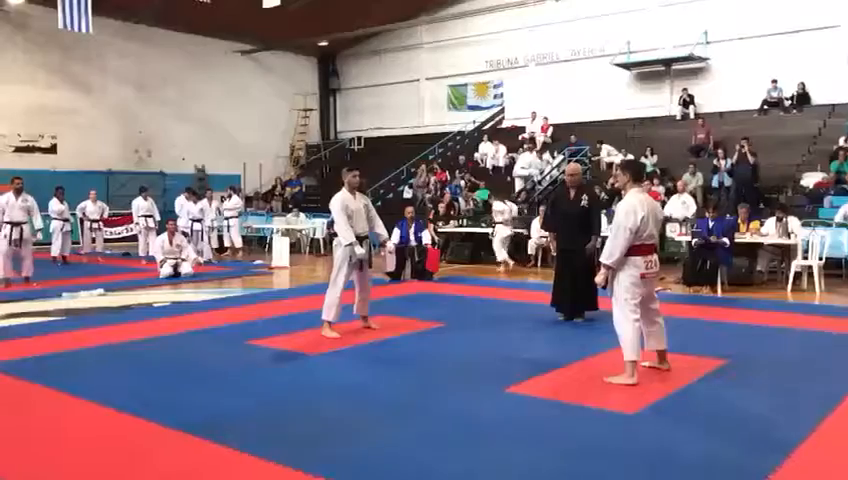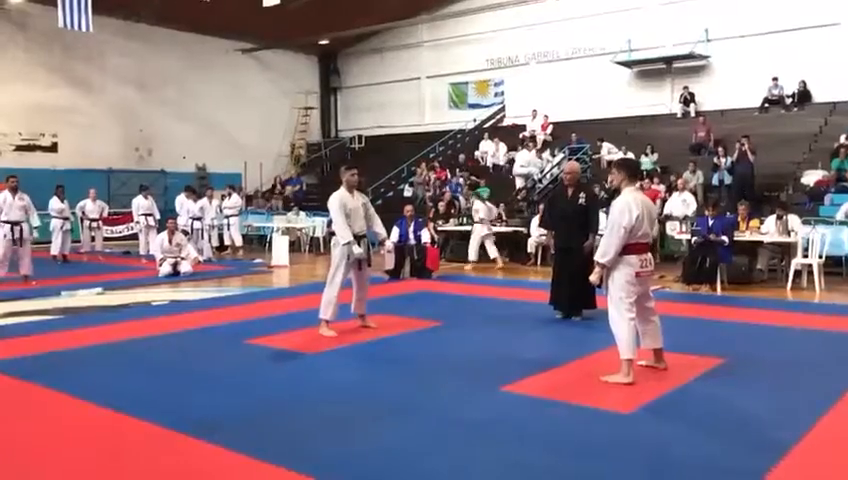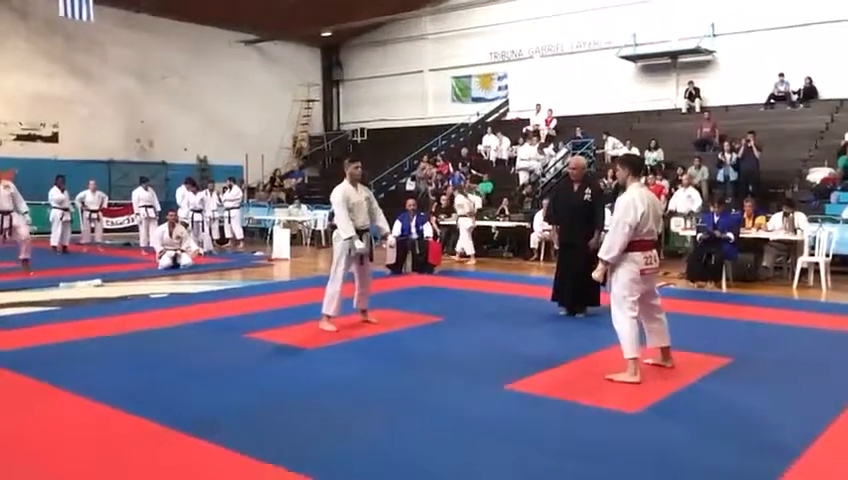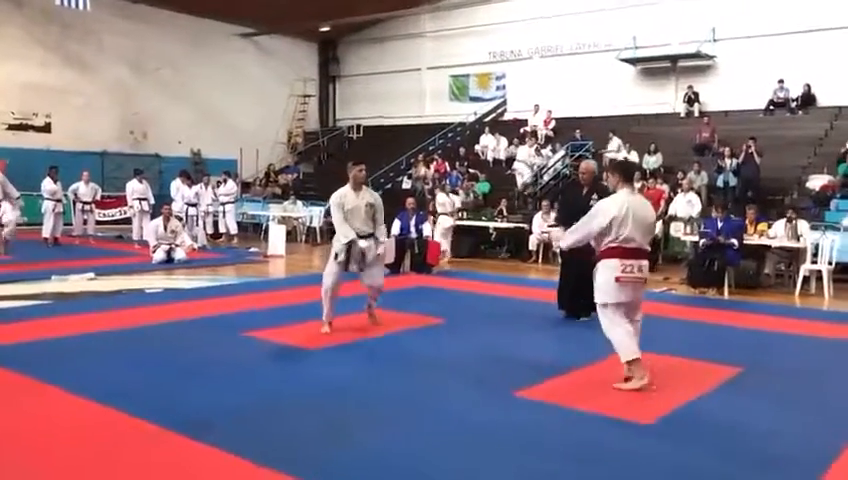
dt=0.4s
person 1, frame 1
left shoulder: (628, 204)
right shoulder: (651, 203)
left elbow: (618, 240)
right elbow: (653, 234)
left wrist: (604, 269)
left hip: (630, 265)
right hip: (649, 262)
left knee: (627, 315)
right knee: (650, 311)
left ankle: (630, 373)
right ankle: (662, 359)
person 1, frame 2
left shoulder: (622, 202)
right shoulder: (647, 201)
left elbow: (613, 238)
right elbow: (649, 233)
left wrist: (599, 267)
left hip: (625, 263)
right hip: (643, 260)
left knee: (622, 314)
right knee: (646, 310)
left ankle: (626, 372)
right ankle: (658, 358)
person 1, frame 3
left shoulder: (628, 199)
right shoulder: (652, 197)
left elbow: (618, 235)
left wrist: (602, 264)
left hip: (629, 260)
right hip: (648, 257)
left knee: (624, 312)
right knee: (652, 308)
left ankle: (632, 371)
right ankle: (666, 356)
person 1, frame 4
left shoulder: (609, 204)
right shoulder: (647, 206)
left elbow: (584, 229)
right elbow: (647, 236)
left wrist: (562, 241)
left hip: (614, 266)
right hip: (639, 265)
left knee: (613, 320)
right knee: (631, 318)
left ankle: (639, 374)
right ankle: (633, 368)
person 2, frame 1
left shoulder: (363, 199)
right shoulder: (338, 200)
left elbow: (374, 220)
right elbow: (342, 225)
left wrist: (386, 239)
right wrist: (355, 245)
left hip: (364, 244)
right hip: (347, 246)
left knee: (364, 284)
right knee: (337, 284)
left ankle: (364, 318)
right ankle: (327, 325)
person 2, frame 2
left shoulder: (362, 198)
right shoulder: (336, 198)
left elbow: (373, 219)
right elbow: (340, 224)
left wrist: (384, 239)
right wrist: (352, 245)
left hip: (362, 243)
right hip: (344, 245)
left knee: (362, 282)
right knee: (335, 282)
left ankle: (362, 317)
right ankle: (324, 323)
person 2, frame 3
left shoulder: (366, 191)
right shoulder: (340, 192)
left elbow: (376, 213)
right elbow: (342, 219)
left wrist: (386, 234)
right wrist: (354, 239)
left hip: (364, 237)
right hip: (346, 238)
left knee: (364, 277)
right knee: (337, 277)
left ankle: (363, 312)
right ankle: (325, 318)
person 2, frame 4
left shoulder: (373, 197)
right shoulder: (338, 196)
left elbow: (379, 222)
right elbow: (340, 224)
left wrist: (381, 243)
right wrist: (357, 241)
left hip: (368, 243)
right hip: (344, 244)
left knee: (376, 283)
right knee: (330, 283)
left ankle: (370, 308)
right ankle: (327, 320)
person 3, frame 1
left shoulder: (590, 194)
right shoulder: (558, 194)
left elbow: (596, 220)
right elbow: (550, 217)
left wrist: (593, 241)
right wrist: (552, 239)
left hip: (583, 244)
right hip: (563, 243)
left knee: (582, 277)
right knee: (563, 277)
left ankle: (579, 310)
right ankle: (564, 309)
person 3, frame 2
left shoulder: (587, 193)
right shoulder: (557, 193)
left elbow: (593, 218)
right elbow: (548, 215)
left wrist: (591, 240)
right wrist: (550, 237)
left hip: (580, 242)
right hip: (561, 241)
left knee: (579, 275)
right knee: (560, 274)
left ankle: (577, 309)
right ankle: (562, 307)
person 3, frame 3
left shoulder: (594, 188)
right shoulder: (562, 187)
left elbow: (599, 215)
right elbow: (554, 210)
left wrist: (596, 237)
right wrist: (556, 231)
left hip: (585, 238)
right hip: (566, 237)
left knee: (584, 271)
right knee: (564, 270)
left ankle: (581, 305)
right ankle: (566, 303)
person 3, frame 4
left shoulder: (602, 192)
right shoulder: (571, 188)
right elbow: (563, 211)
left knee: (588, 275)
right knee: (569, 274)
left ankle: (586, 309)
right ankle: (570, 307)
